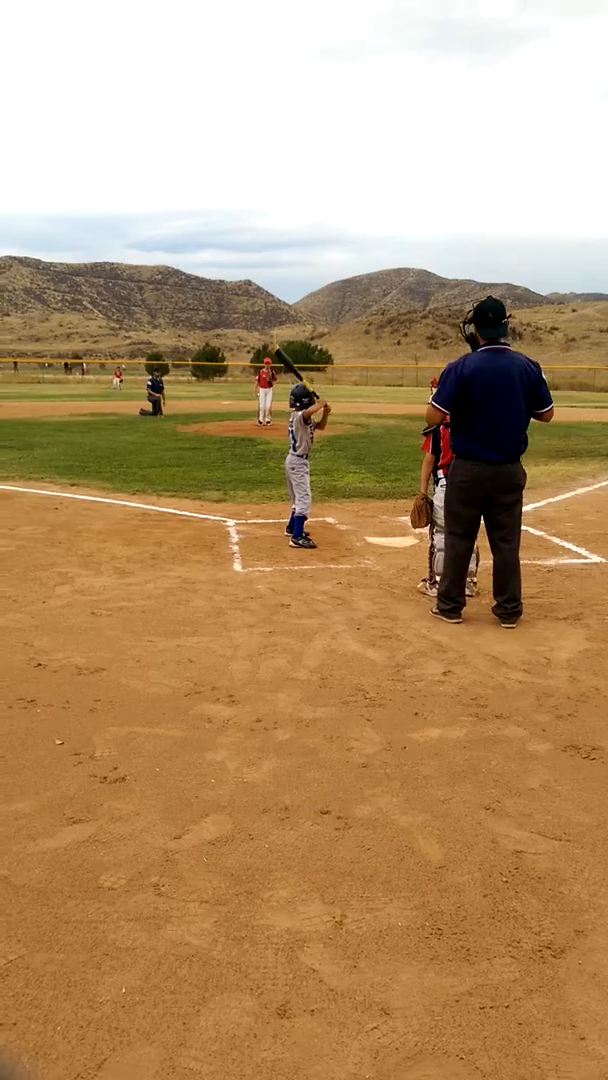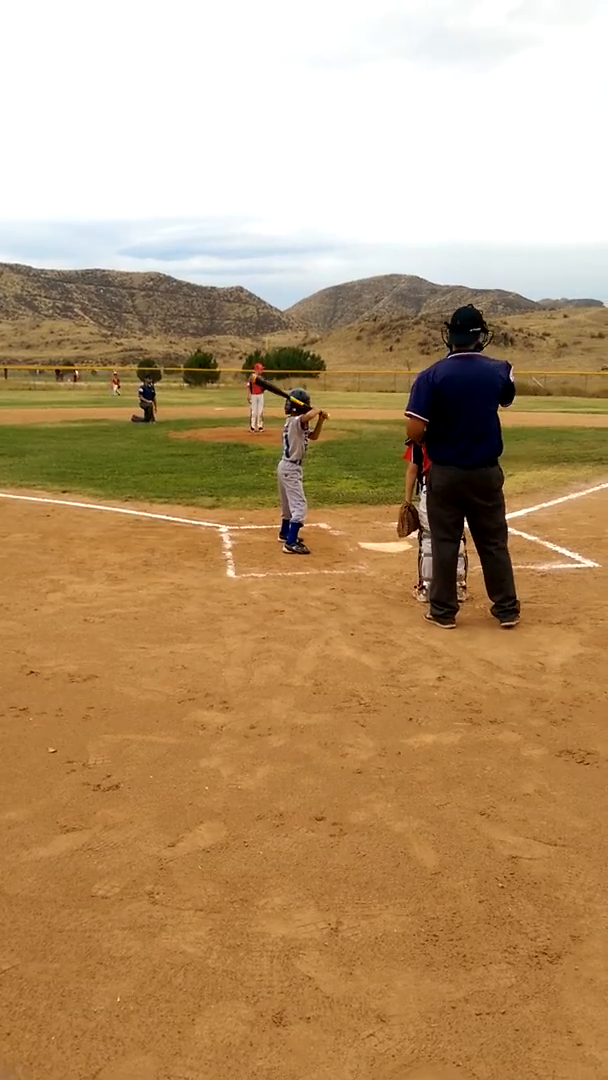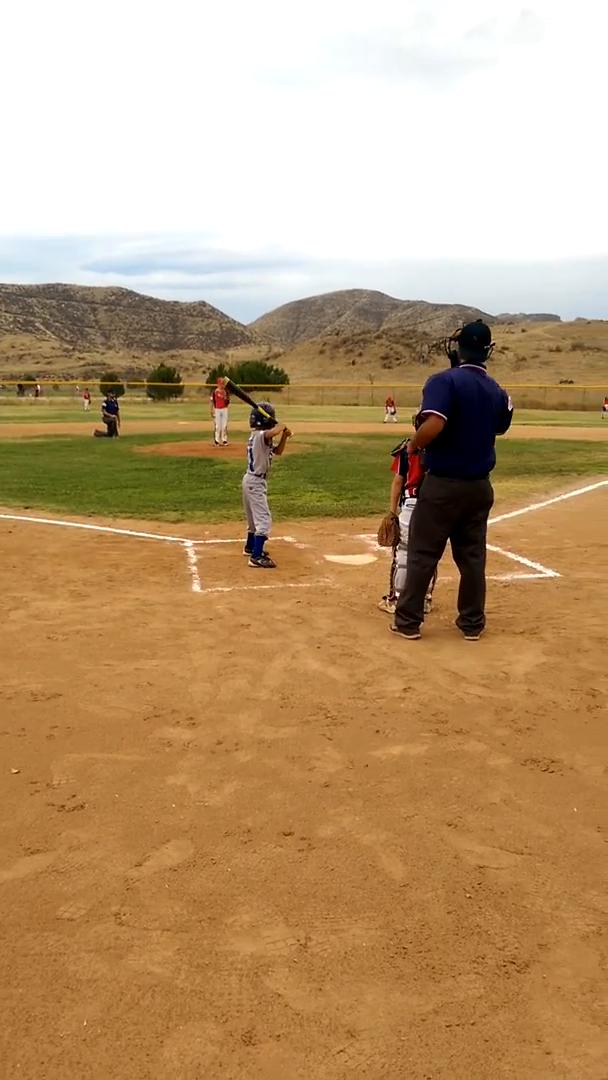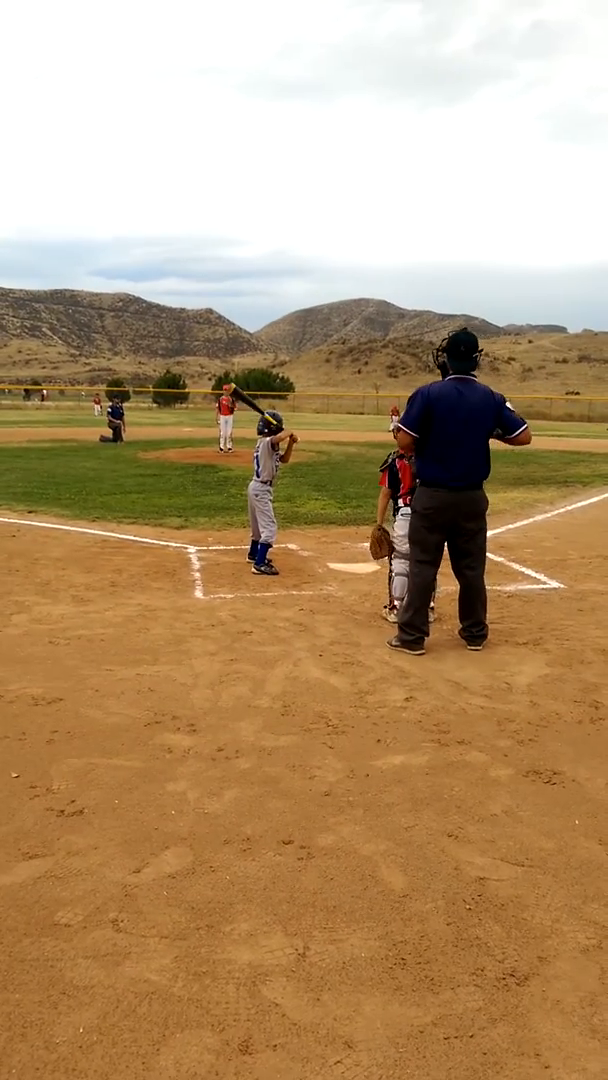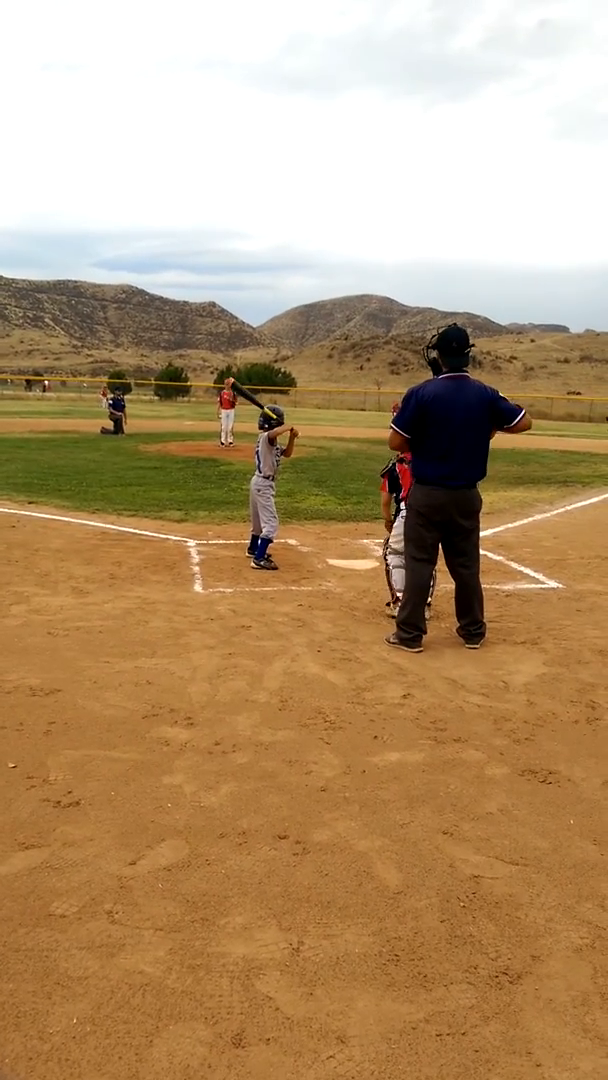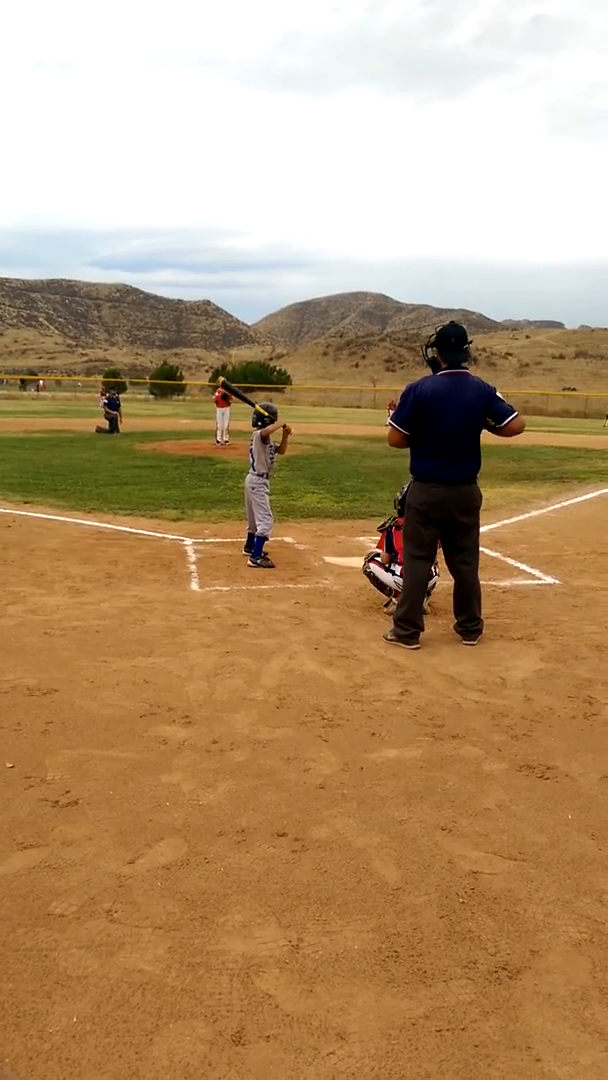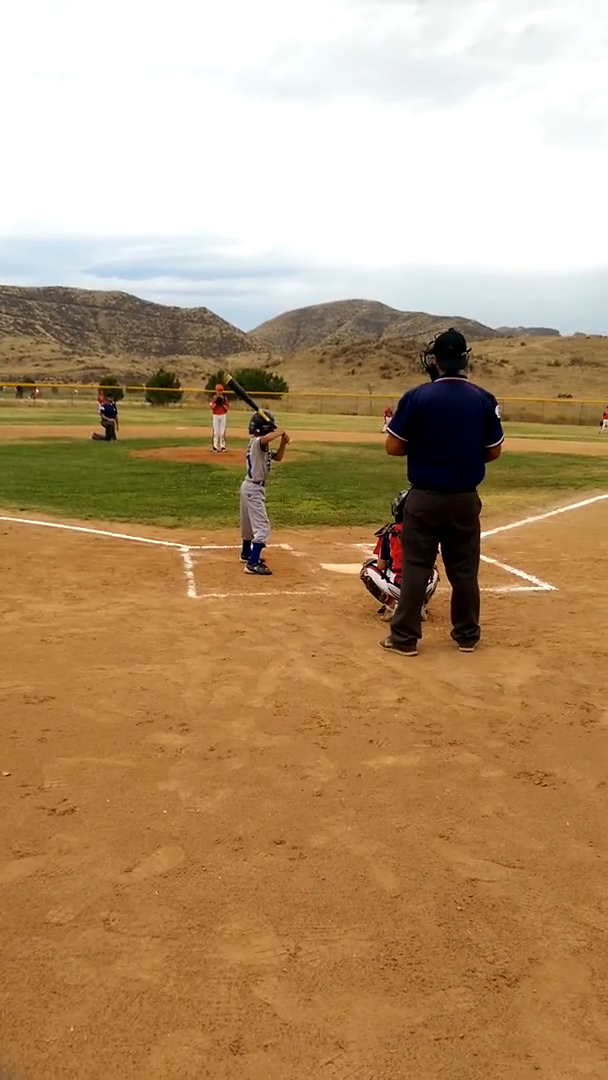
dt=0.7s
person 1, frame 1
left shoulder: (461, 368)
right shoulder: (528, 367)
left elbow: (433, 418)
right elbow: (546, 414)
left hip: (468, 469)
right hip: (509, 469)
left knee: (459, 539)
right knee: (507, 541)
left ankle: (450, 605)
right ankle: (509, 610)
person 1, frame 2
left shoulder: (432, 376)
right shoulder: (498, 371)
left elbow: (415, 430)
left wrist: (429, 438)
left hip: (446, 474)
right hip: (486, 472)
left knee: (445, 543)
right knee: (494, 541)
left ankle: (443, 610)
right ankle: (507, 609)
person 1, frame 3
left shoulder: (445, 380)
right shoulder: (496, 391)
left elbow: (433, 426)
right elbow: (501, 427)
left wrist: (414, 445)
left hip: (443, 484)
right hip: (479, 486)
left knee: (423, 554)
right knee: (473, 556)
left ankle: (407, 621)
right ankle: (472, 622)
person 1, frame 4
left shoulder: (428, 394)
right shoulder: (491, 398)
left elbow: (404, 442)
right elbow: (523, 436)
left wrist: (426, 447)
left hip: (433, 495)
right hip: (472, 497)
left knee: (423, 566)
right knee: (471, 567)
left ankle: (412, 636)
right ankle: (474, 632)
person 1, frame 5
left shoulder: (421, 394)
right shoulder: (485, 394)
left elbow: (396, 443)
right elbow: (524, 422)
right wrist: (491, 425)
left hip: (427, 494)
right hip: (466, 495)
left knee: (419, 564)
right knee: (466, 565)
left ankle: (410, 634)
right ankle: (472, 631)
person 1, frame 6
left shoulder: (419, 389)
right shoulder: (482, 390)
left elbow: (395, 439)
right elbow: (516, 426)
right wrist: (483, 425)
left hip: (426, 491)
right hip: (466, 491)
left knee: (417, 561)
right knee: (465, 561)
left ankle: (407, 630)
right ankle: (470, 628)
person 1, frame 7
left shoulder: (417, 397)
right shoulder: (484, 399)
left elbow: (393, 447)
right elbow: (493, 452)
left hip: (424, 498)
right hip: (465, 499)
left knee: (415, 568)
right knee: (464, 569)
left ankle: (404, 637)
right ankle: (467, 635)
